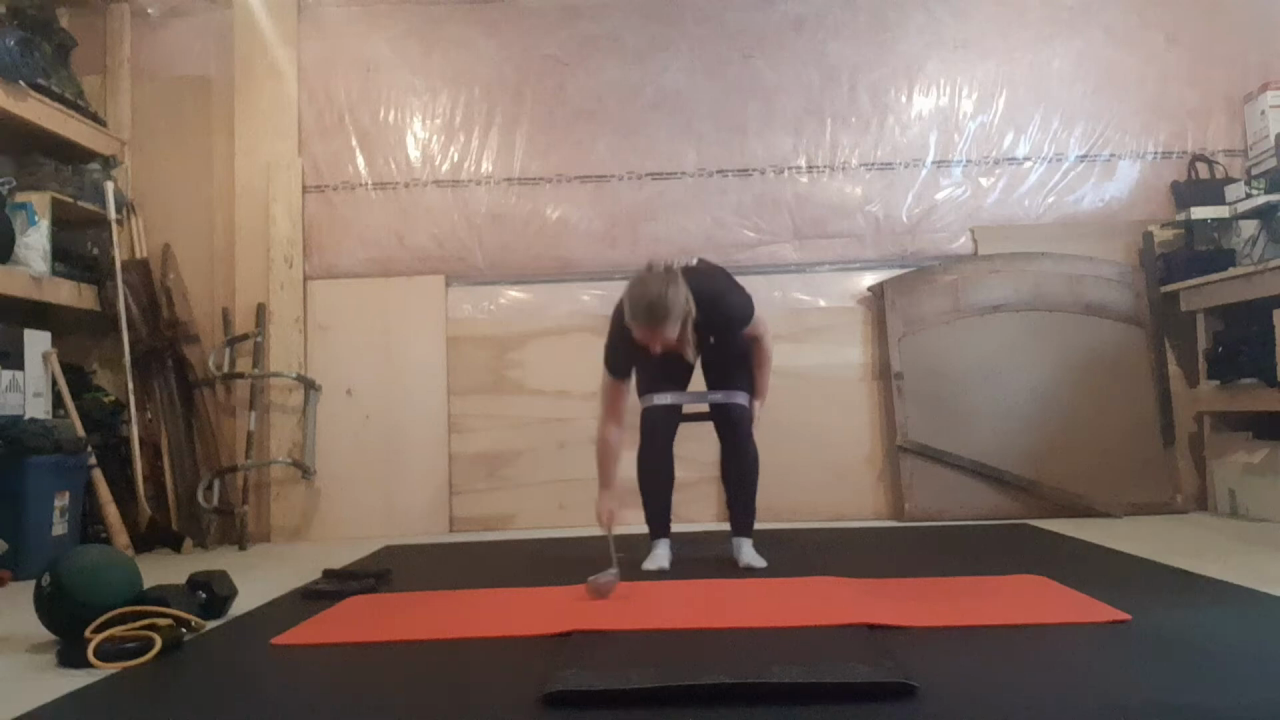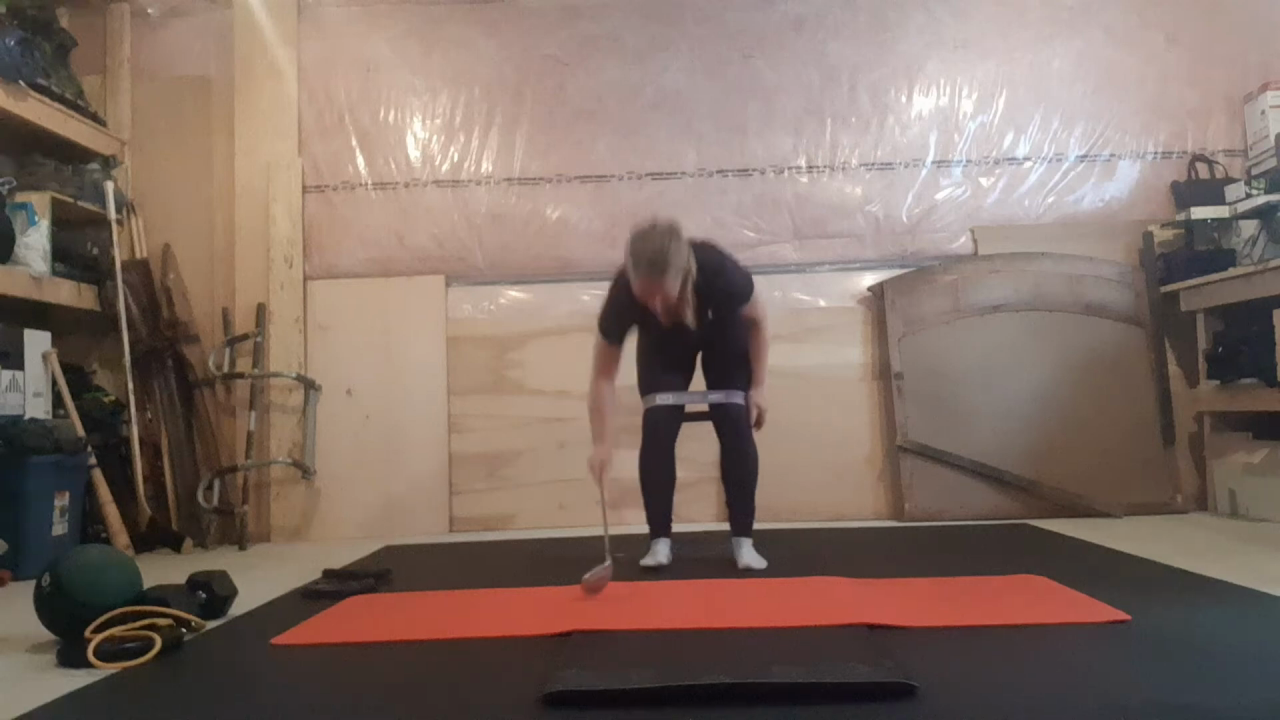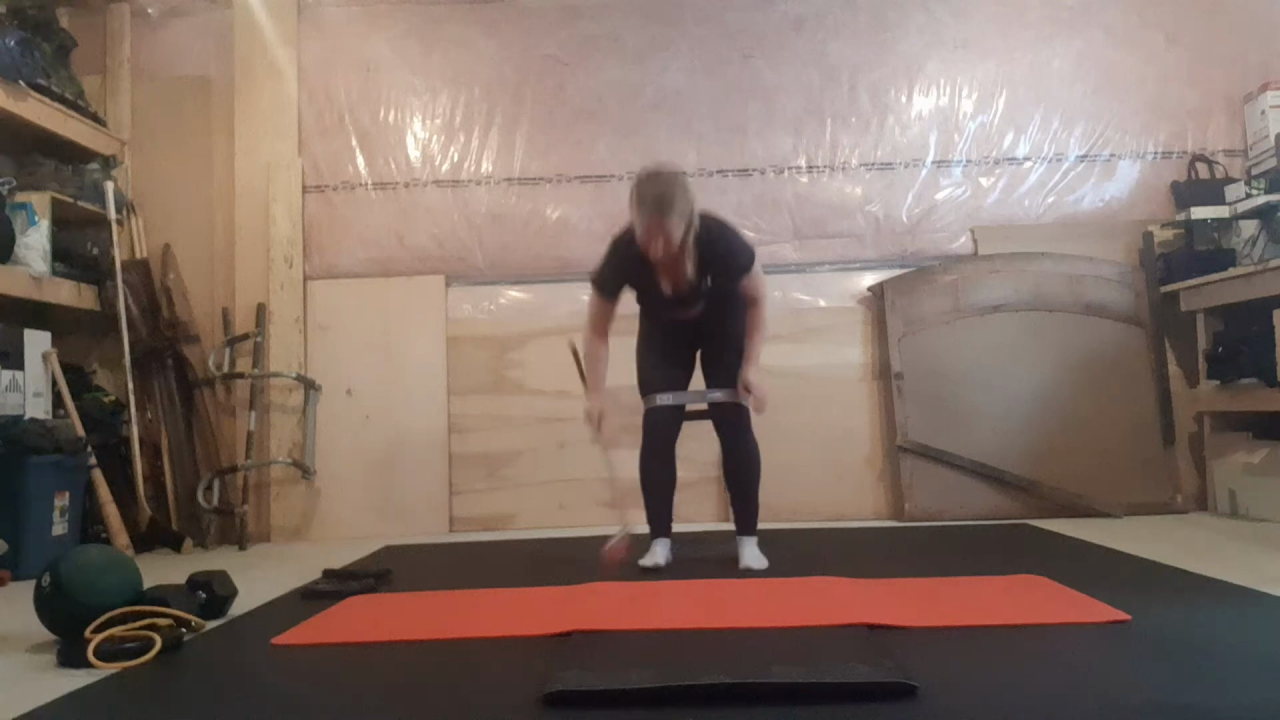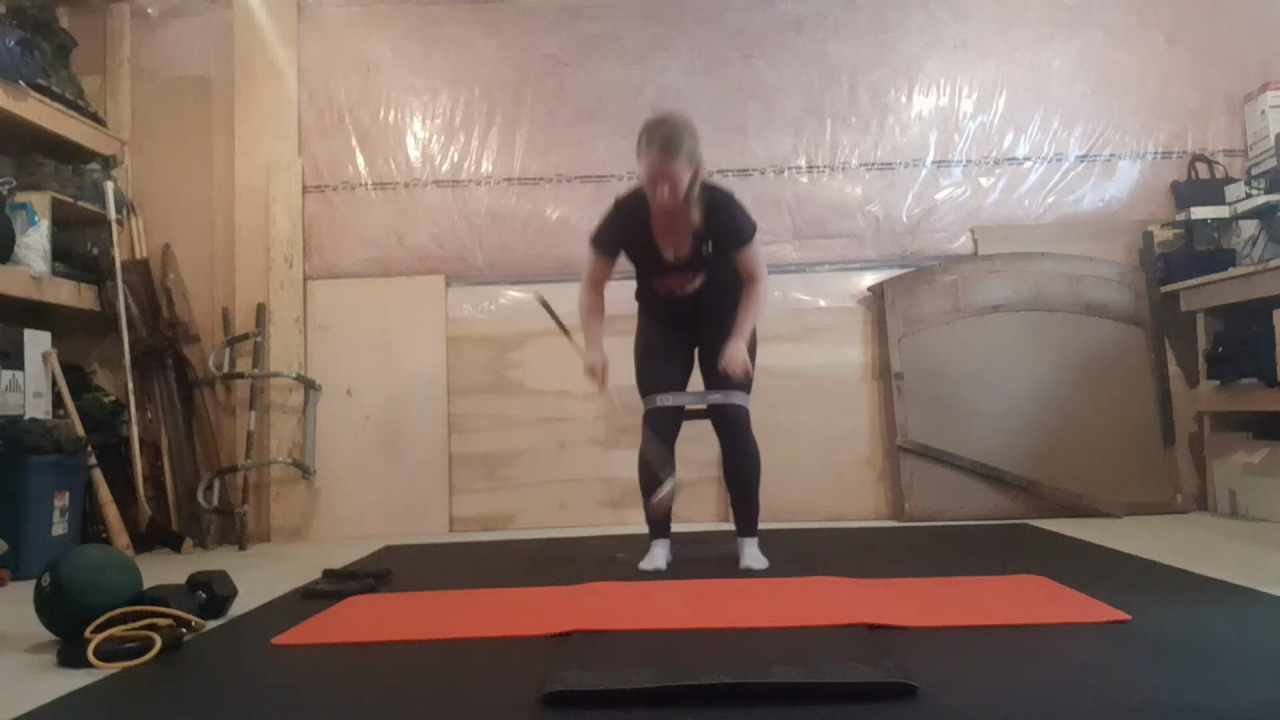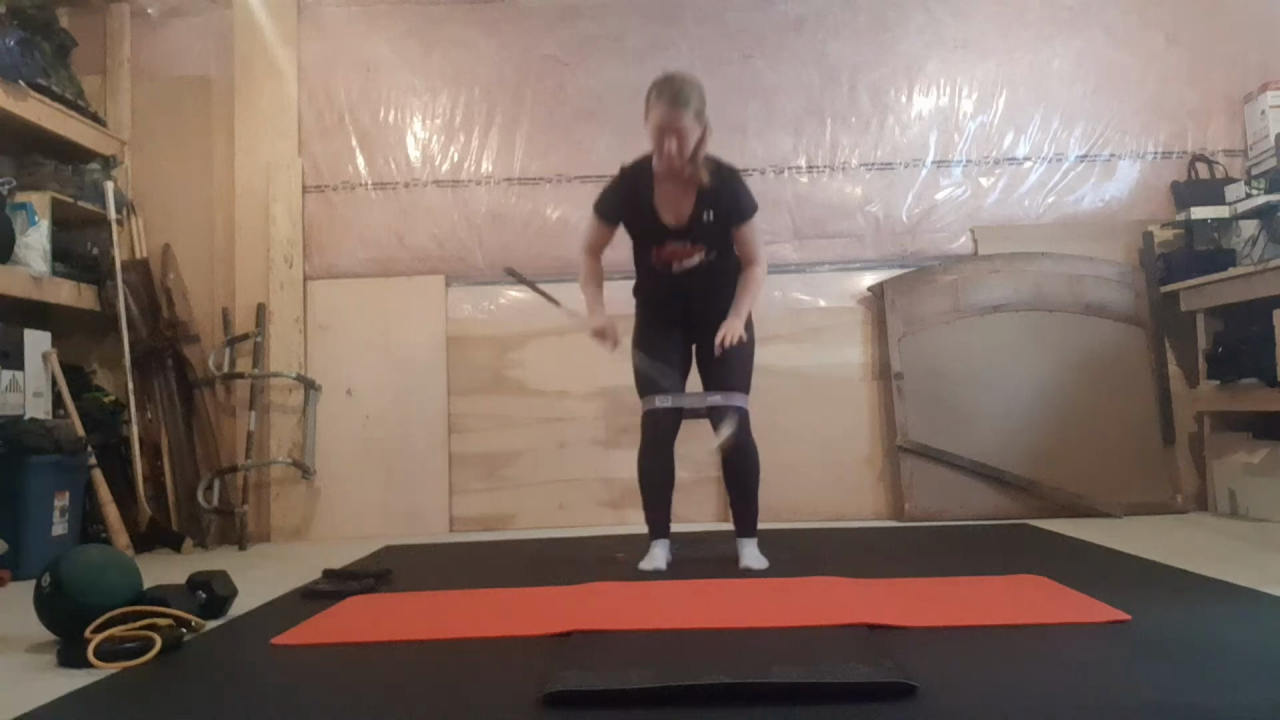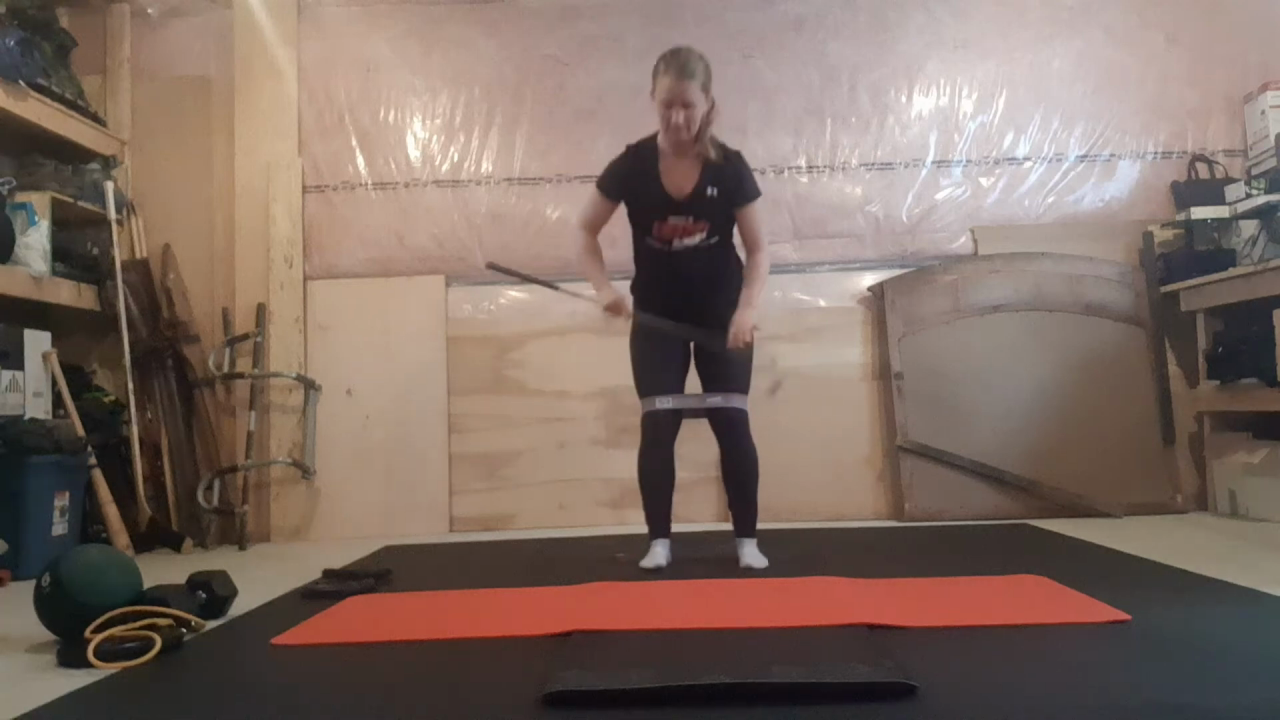
dt=0.1s
person 1, frame 1
left shoulder: (720, 301)
right shoulder: (625, 329)
left elbow: (760, 337)
right elbow: (611, 421)
left wrist: (759, 398)
right wrist: (606, 492)
left hip: (723, 342)
left knee: (736, 426)
right knee: (655, 429)
left ankle: (743, 540)
right ankle: (659, 542)
person 1, frame 2
left shoulder: (720, 274)
right shoulder: (623, 297)
left elbow: (756, 321)
right elbow: (603, 376)
left wrist: (757, 387)
right wrist: (601, 441)
left hip: (725, 336)
right hip: (663, 347)
left knee: (734, 423)
right knee: (658, 427)
left ankle: (743, 540)
right ankle: (660, 540)
person 1, frame 3
left shoulder: (721, 242)
right shoulder: (622, 255)
left elbow: (756, 299)
right elbow: (597, 329)
left wrist: (751, 367)
right wrist: (595, 394)
left hip: (725, 328)
right hip: (663, 335)
left knee: (733, 421)
right knee: (659, 425)
left ankle: (747, 540)
right ankle: (660, 540)
person 1, frame 4
left shoulder: (723, 210)
right shoulder: (624, 216)
left elbow: (754, 280)
right elbow: (592, 285)
left wrist: (739, 341)
right wrist: (593, 345)
left hip: (722, 322)
right hip: (661, 328)
left knee: (733, 421)
right knee: (659, 425)
left ankle: (748, 541)
right ankle: (659, 542)
person 1, frame 5
left shoulder: (726, 185)
right shoulder: (627, 186)
left elbow: (752, 262)
right elbow: (590, 256)
left wrist: (736, 319)
right wrist: (596, 311)
left hip: (720, 316)
right hip: (658, 320)
left knee: (733, 421)
right knee: (658, 427)
left ankle: (747, 540)
right ankle: (659, 542)
person 1, frame 6
left shoulder: (729, 167)
right shoulder: (631, 165)
left elbow: (757, 249)
right elbow: (587, 231)
left wrist: (746, 310)
right wrist: (603, 286)
left hip: (721, 314)
right hip: (656, 317)
left knee: (731, 423)
right knee: (658, 427)
left ankle: (747, 540)
right ankle: (659, 542)
